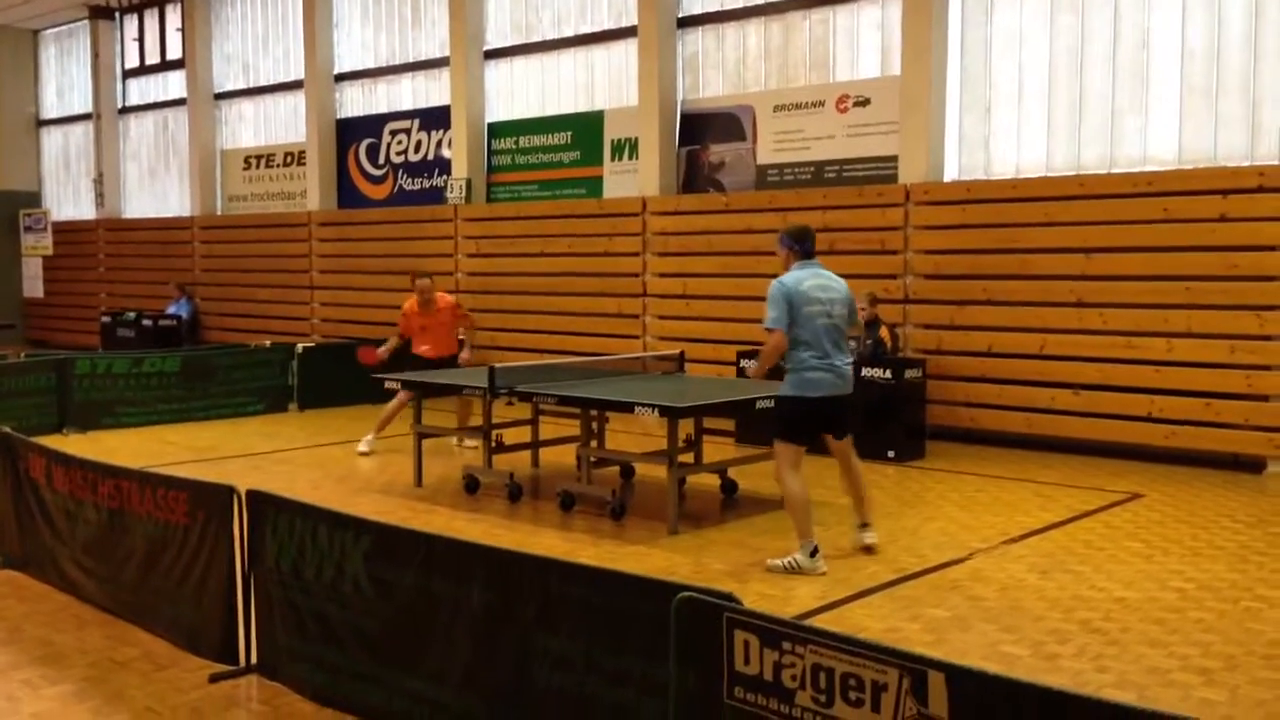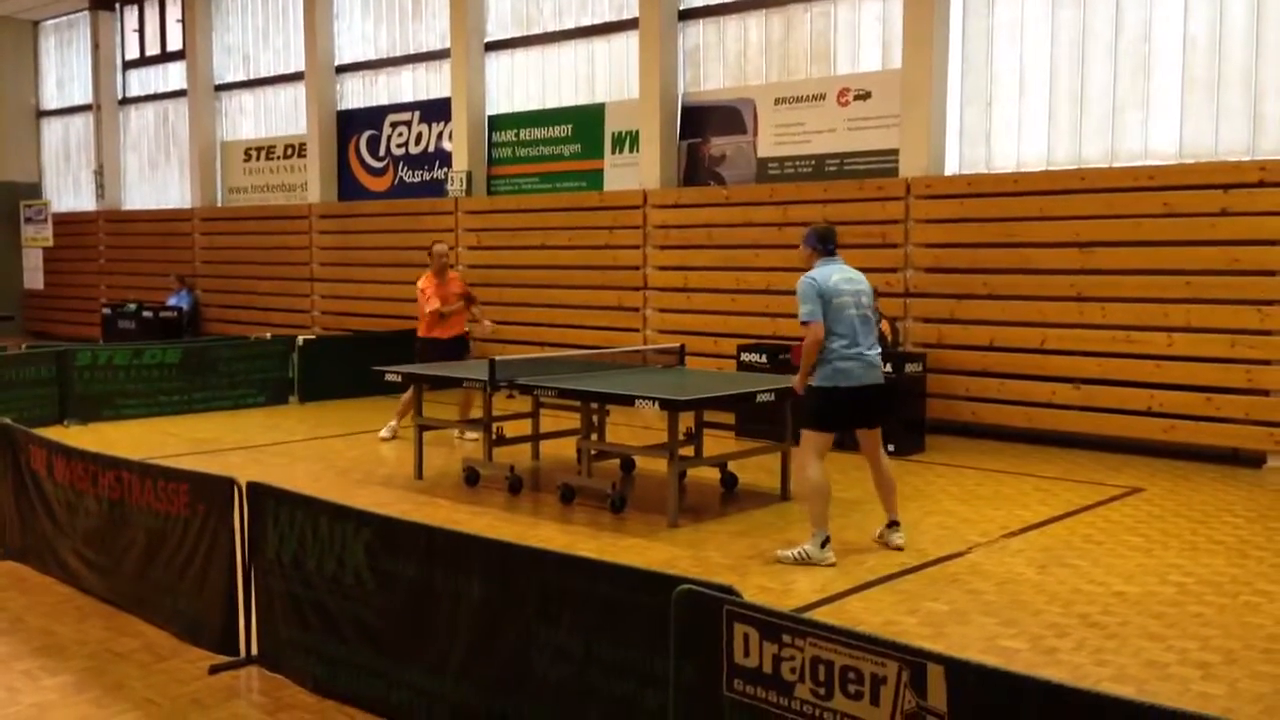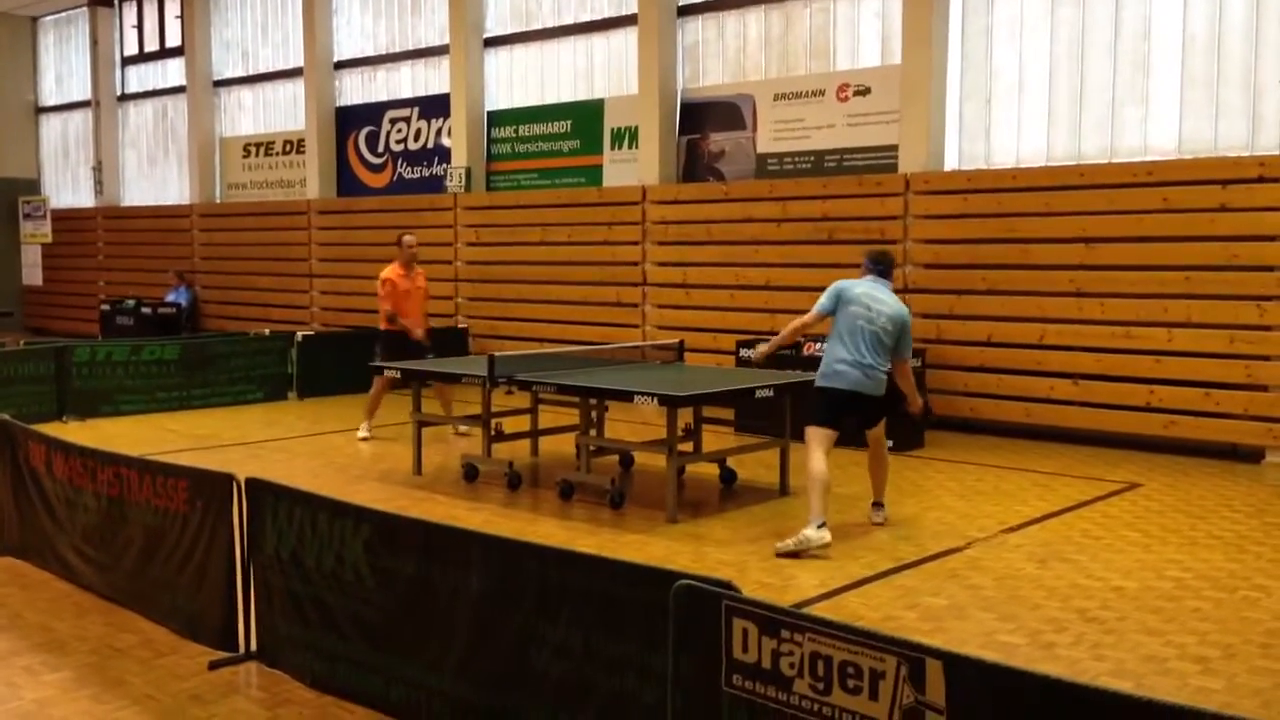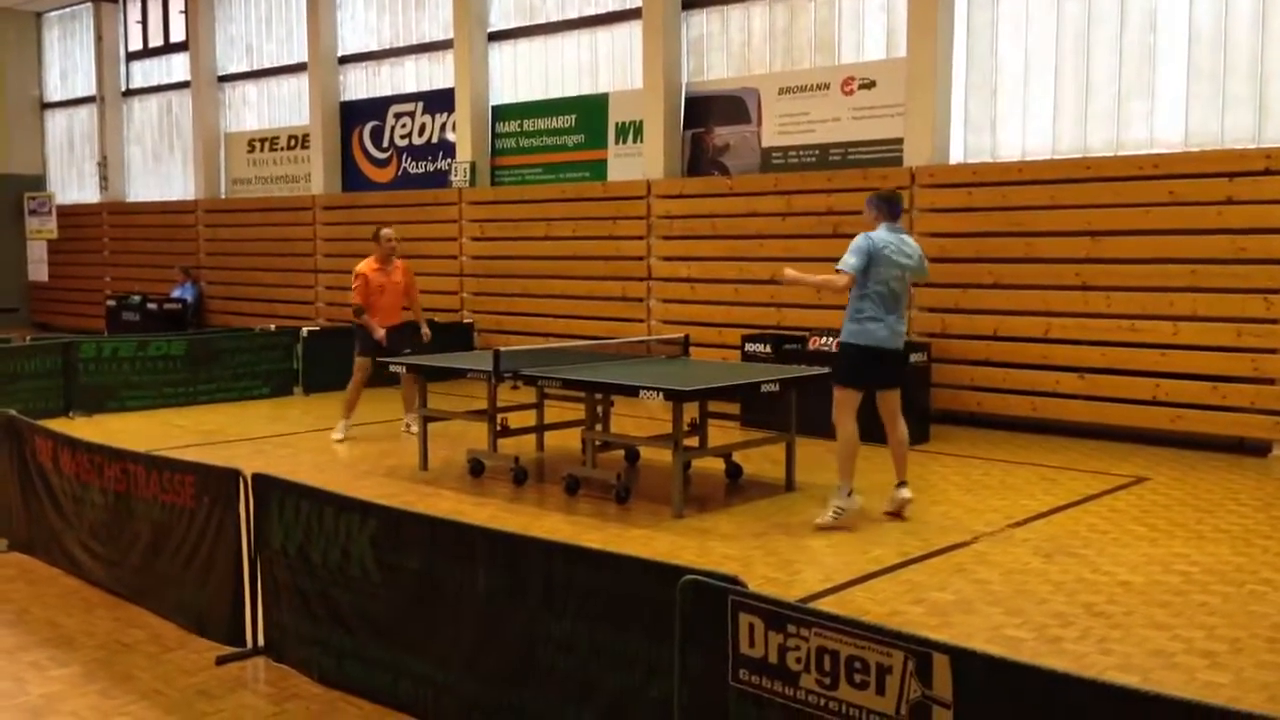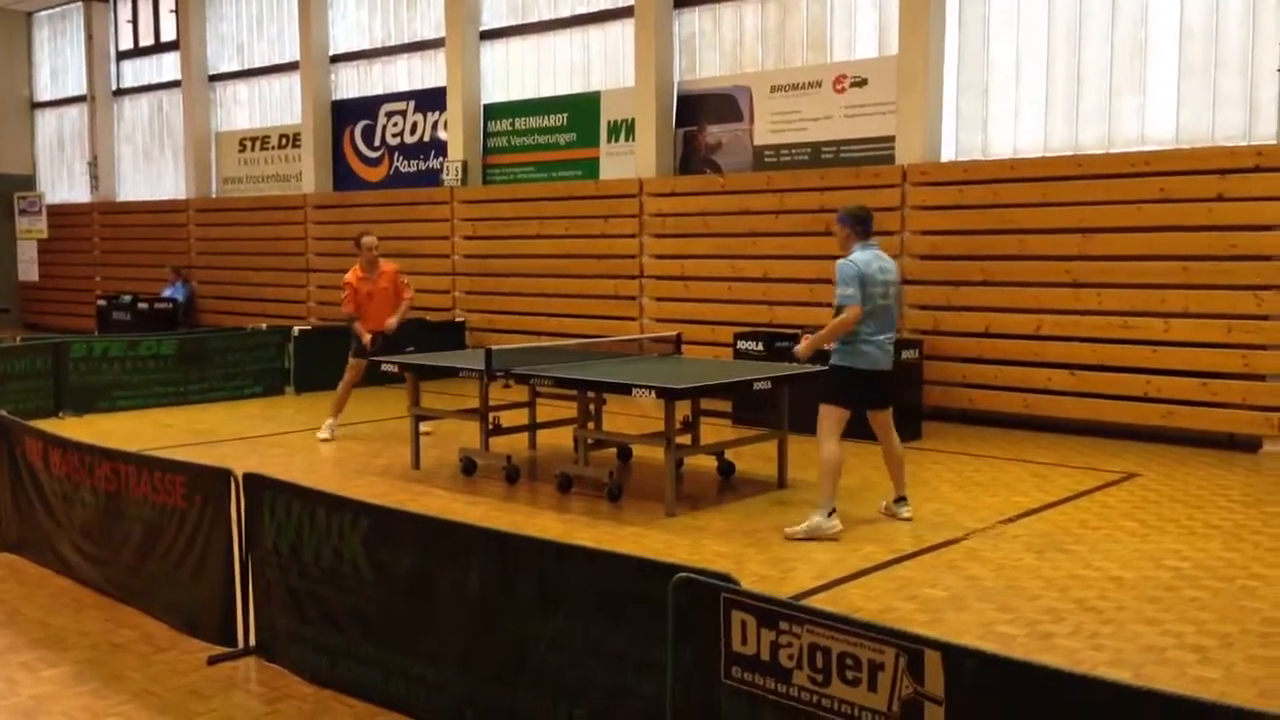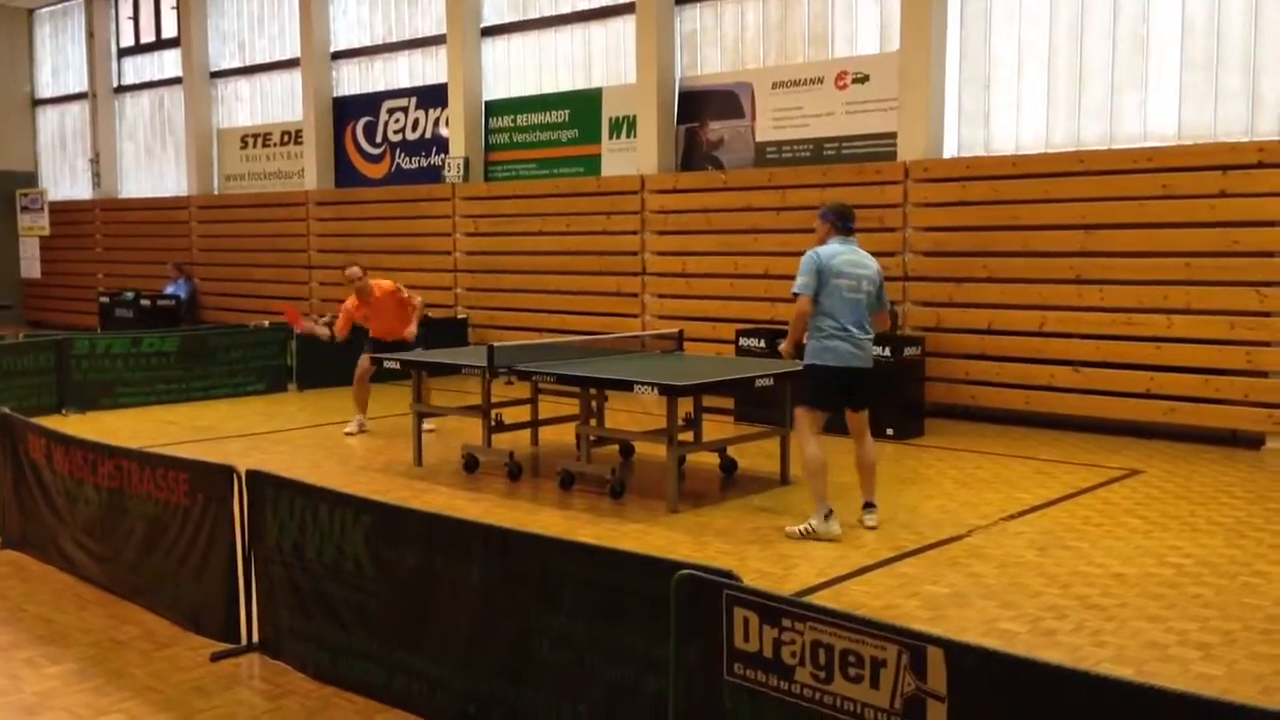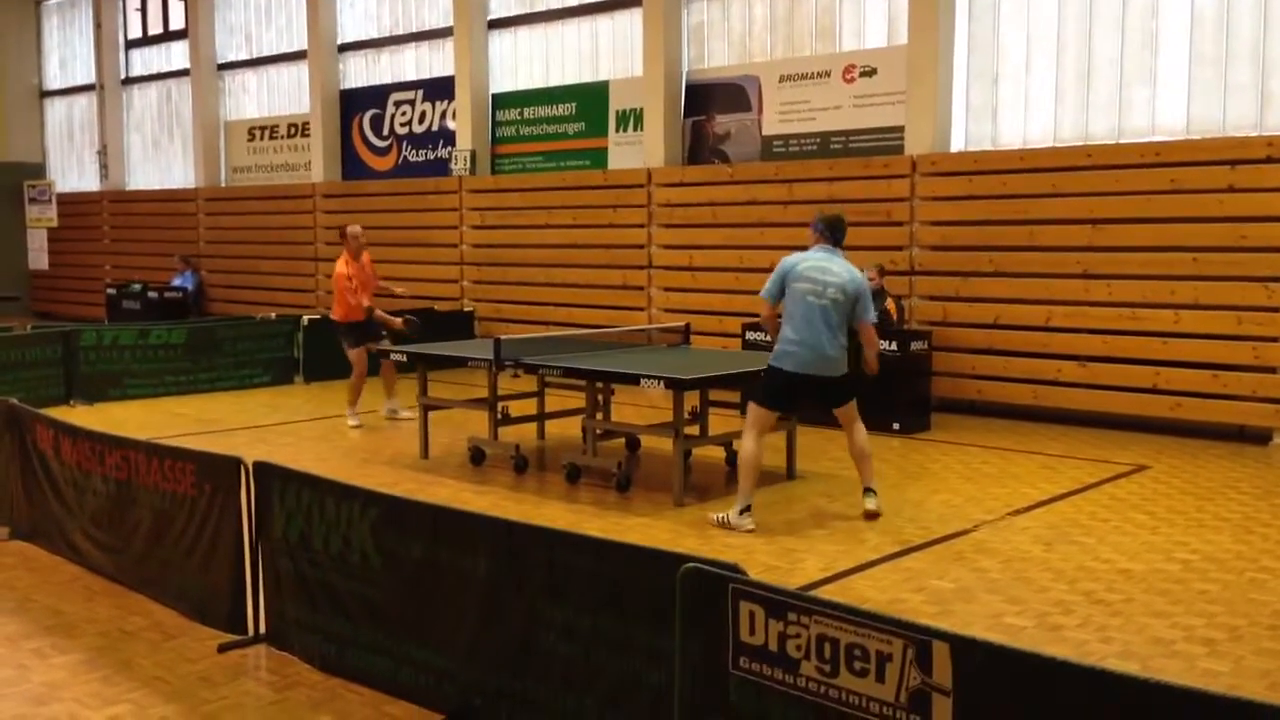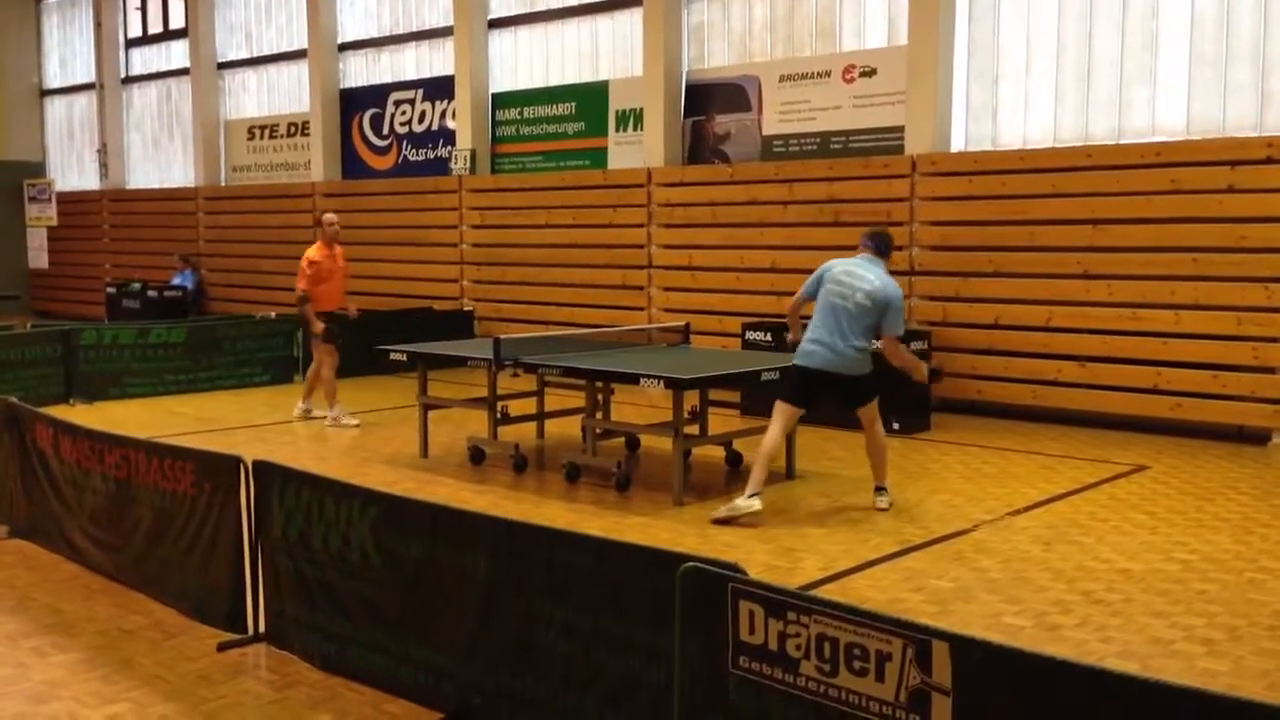
dt=0.4s
person 1, frame 1
left shoulder: (784, 285)
right shoulder: (840, 285)
left elbow: (778, 343)
left wrist: (759, 369)
left hip: (804, 388)
right hip: (840, 384)
left knee: (786, 468)
right knee: (846, 457)
left ankle: (809, 553)
right ankle: (864, 528)
person 1, frame 2
left shoulder: (812, 281)
right shoulder: (860, 279)
left elbow: (815, 336)
left wrist: (802, 375)
left hip: (834, 380)
right hip: (871, 378)
left knee: (809, 457)
right knee: (875, 453)
left ankle: (820, 543)
right ankle: (893, 528)
person 1, frame 3
left shoulder: (844, 287)
right shoulder: (901, 311)
left elbow: (807, 322)
right elbow: (901, 366)
left wrist: (769, 346)
right wrist: (913, 398)
left hip: (834, 381)
right hip: (873, 387)
left knee: (816, 452)
right knee: (878, 443)
left ankle: (816, 528)
right ankle: (878, 507)
person 1, frame 4
left shoulder: (868, 241)
right shoulder: (912, 249)
left elbow: (842, 282)
right elbow: (920, 274)
left wrist: (799, 278)
left hip: (860, 339)
right hip: (893, 342)
left knee: (844, 417)
right knee: (893, 417)
left ankle: (845, 496)
right ankle: (901, 487)
person 1, frame 5
left shoulder: (850, 264)
right shoulder: (889, 264)
left elbow: (851, 317)
left wrist: (812, 343)
left hip: (851, 361)
right hip: (881, 360)
left knee: (827, 434)
right knee: (886, 431)
left ankle: (826, 516)
right ankle: (901, 501)
person 1, frame 6
left shoulder: (816, 256)
right shoulder: (871, 264)
left elbow: (803, 309)
right elbow: (883, 322)
left wrist: (791, 343)
left hip: (825, 358)
right hip: (861, 360)
left knee: (807, 433)
right knee: (861, 434)
left ankle: (824, 517)
right ankle: (869, 508)
person 1, frame 7
left shoulder: (791, 263)
right shoulder: (855, 277)
left elbow: (766, 313)
right elbow: (868, 335)
right wrist: (871, 358)
left hip: (787, 363)
right hip: (832, 367)
left knee: (752, 430)
right knee: (853, 424)
left ankle: (742, 511)
right ankle: (869, 494)
person 1, frame 8
left shoulder: (833, 266)
right shoulder: (891, 290)
left elbow: (794, 305)
right elbow: (891, 349)
left wrist: (795, 333)
right wrist: (917, 368)
left hip: (809, 360)
right hip: (853, 367)
left knee: (778, 426)
right knee: (872, 424)
left ankle: (751, 495)
right ankle: (881, 492)
person 2, frame 1
left shoulder: (450, 302)
right shoulder: (408, 309)
left elbow: (468, 324)
right elbow: (402, 335)
left wrist: (466, 349)
right wrist: (387, 348)
left hip: (449, 356)
right hip: (421, 358)
left knee: (465, 394)
right knee: (402, 399)
left ankle: (460, 436)
right ankle: (370, 438)
person 2, frame 2
left shoulder: (456, 277)
right shoulder: (424, 285)
left elbow: (469, 303)
right elbow: (439, 314)
left wrist: (482, 319)
right wrist: (459, 307)
left hip: (457, 338)
right hip: (431, 341)
left ankle: (462, 428)
right ankle: (394, 424)
person 2, frame 3
left shoulder: (419, 273)
right shoulder: (388, 277)
right elbow: (388, 314)
left wrist: (422, 330)
right wrist: (410, 330)
left hip: (417, 335)
right hip: (393, 336)
right knee: (380, 383)
left ankle: (454, 422)
right ankle: (366, 424)
person 2, frame 4
left shoulder: (402, 268)
right shoulder: (363, 271)
left elbow: (412, 298)
right elbow: (357, 308)
left wrist: (422, 324)
right wrist: (374, 329)
left hip: (395, 327)
right hip: (369, 330)
left knee: (408, 373)
right knee: (359, 377)
left ankle: (410, 419)
right ankle: (343, 424)
person 2, frame 5
left shoulder: (392, 270)
right shoulder: (351, 279)
left elbow: (407, 297)
right elbow: (350, 315)
left wrist: (396, 317)
right wrist: (364, 335)
left hip: (389, 330)
right hip: (364, 333)
right knee: (350, 378)
right ankle: (330, 424)
person 2, frame 6
left shoulder: (389, 288)
right shoulder: (351, 306)
left elbow: (418, 303)
right elbow: (337, 335)
left wrist: (414, 325)
right wrist: (313, 328)
left hip: (405, 336)
right hip: (378, 339)
right knee: (360, 375)
right ankle: (360, 420)
person 2, frame 7
left shoulder: (365, 256)
right shoulder: (343, 271)
right elbow: (364, 306)
left wrist: (392, 290)
right wrist: (391, 320)
left hip: (367, 318)
right hip: (346, 322)
left knee: (388, 359)
right knee: (361, 367)
left ankle: (392, 407)
right ankle: (351, 412)
person 2, frame 8
left shoulder: (338, 251)
right shoulder: (312, 257)
right elbow: (302, 294)
left wrist: (347, 305)
right wrist: (313, 321)
left hip: (330, 313)
right hip: (316, 316)
left knee: (320, 361)
right knee: (329, 362)
left ankle: (303, 406)
right ankle: (335, 413)
